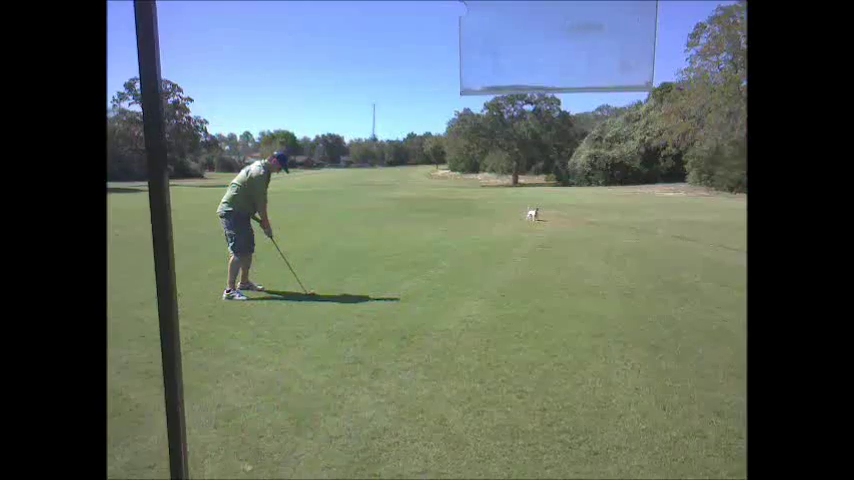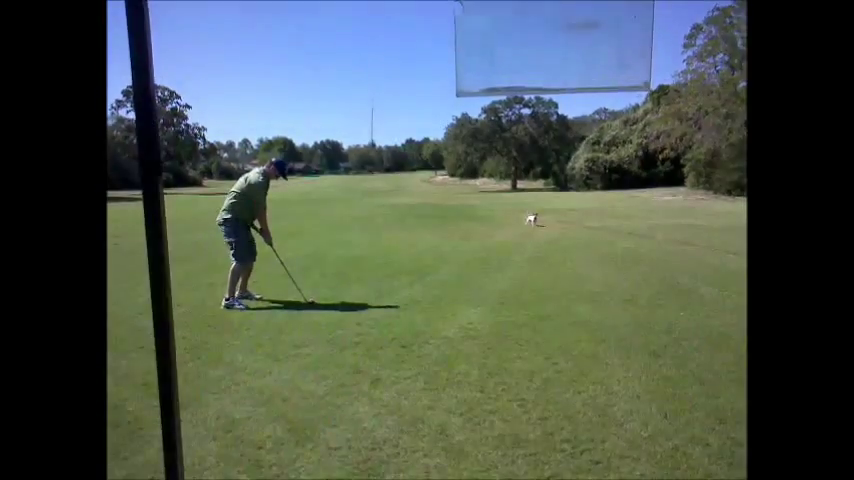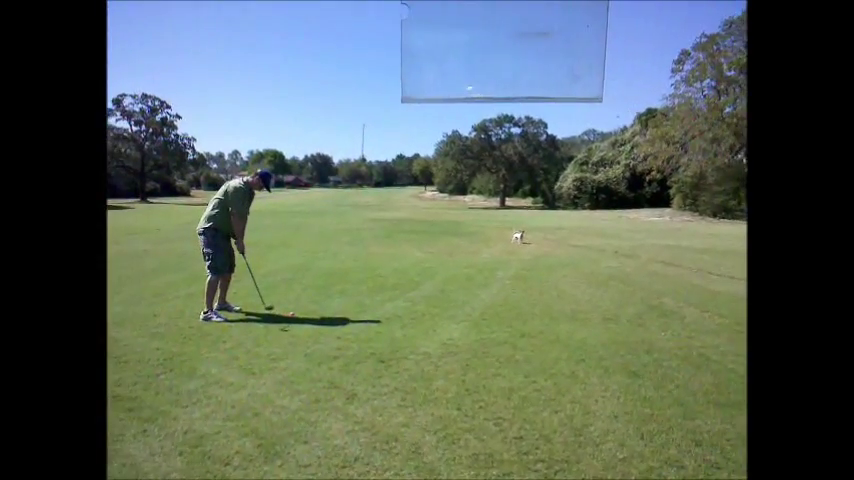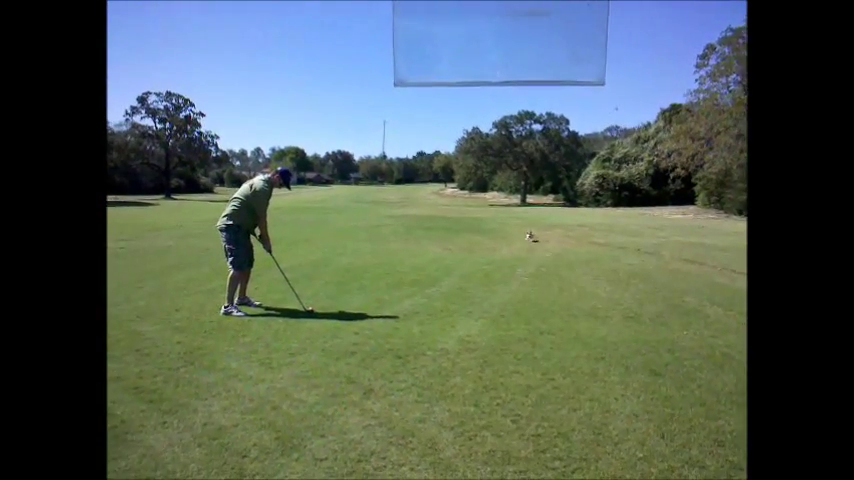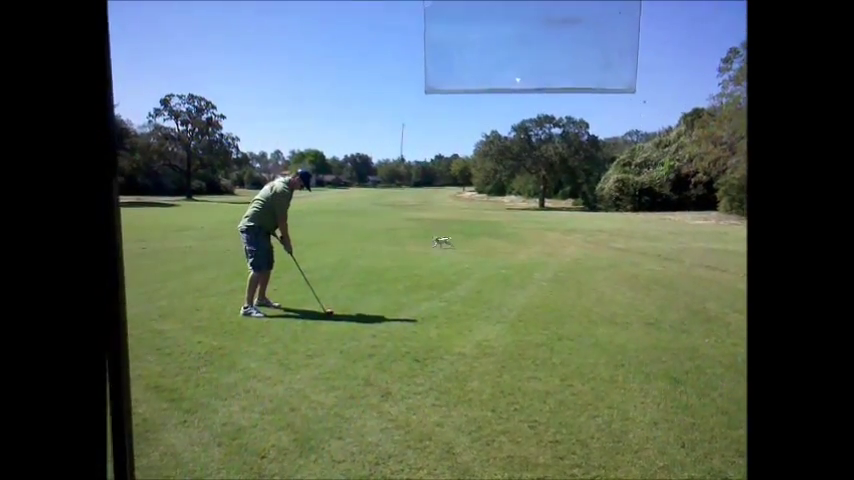
dt=1s
person 1, frame 1
left shoulder: (260, 168)
right shoulder: (259, 173)
left elbow: (259, 200)
right elbow: (260, 202)
left wrist: (263, 221)
right wrist: (266, 224)
left hip: (239, 212)
right hip: (232, 212)
left knee: (248, 249)
right knee: (238, 251)
left ankle: (244, 282)
right ankle: (230, 290)
person 1, frame 2
left shoulder: (259, 176)
right shoulder: (258, 180)
left elbow: (258, 207)
right elbow: (260, 209)
left wrist: (263, 229)
right wrist: (266, 232)
left hip: (239, 220)
right hip: (231, 220)
left knee: (249, 257)
right knee: (241, 259)
left ankle: (242, 291)
right ankle: (229, 298)
person 1, frame 3
left shoulder: (249, 192)
right shoulder: (237, 187)
left elbow: (243, 217)
right elbow: (235, 216)
left wrist: (239, 239)
right wrist: (240, 240)
left hip: (223, 231)
right hip: (211, 230)
left knee: (228, 269)
right knee: (216, 271)
left ankle: (221, 302)
right ankle: (207, 311)
person 1, frame 4
left shoulder: (261, 182)
right shoulder: (262, 187)
left elbow: (259, 215)
right elbow: (262, 217)
left wrist: (262, 235)
right wrist: (266, 239)
left hip: (240, 226)
right hip: (232, 226)
left knee: (247, 263)
right knee: (238, 266)
left ankle: (242, 297)
right ankle: (228, 306)
person 1, frame 5
left shoulder: (283, 185)
right shoulder: (282, 190)
left elbow: (280, 217)
right elbow: (282, 219)
left wrist: (283, 236)
right wrist: (287, 240)
left hip: (260, 228)
right hip: (253, 228)
left knee: (267, 265)
right knee: (258, 267)
left ankle: (261, 298)
right ankle: (247, 306)
